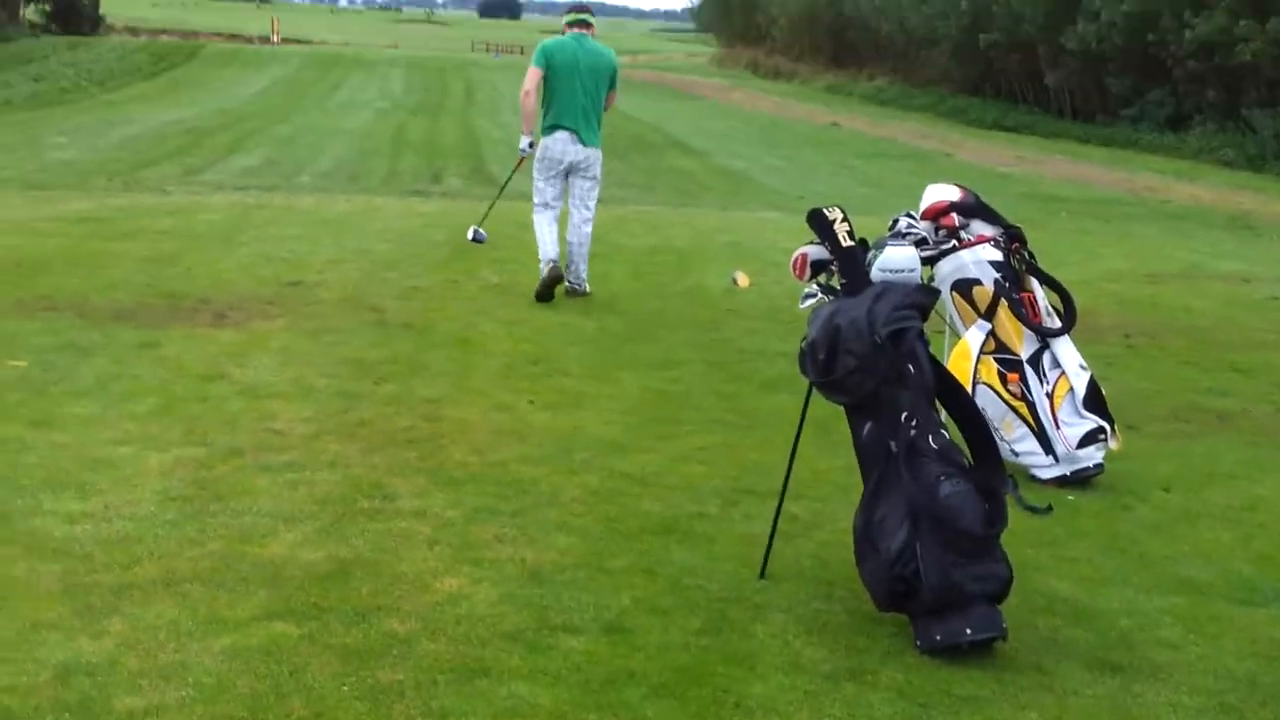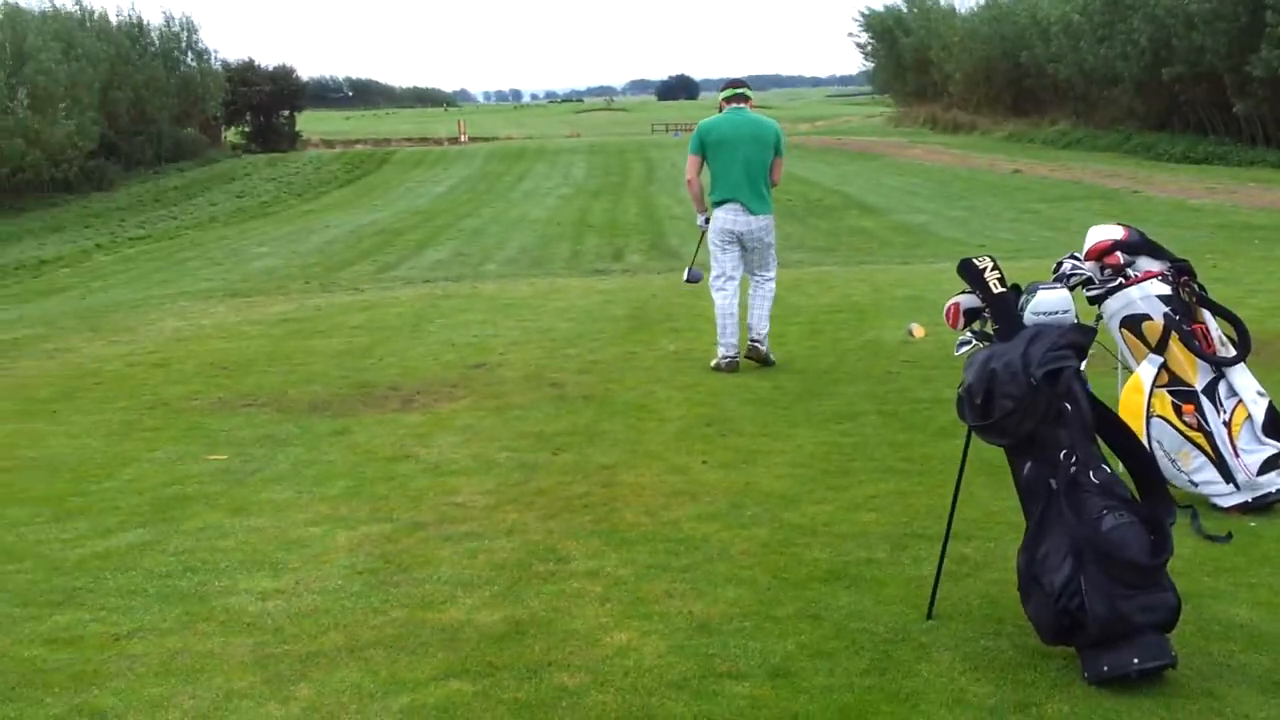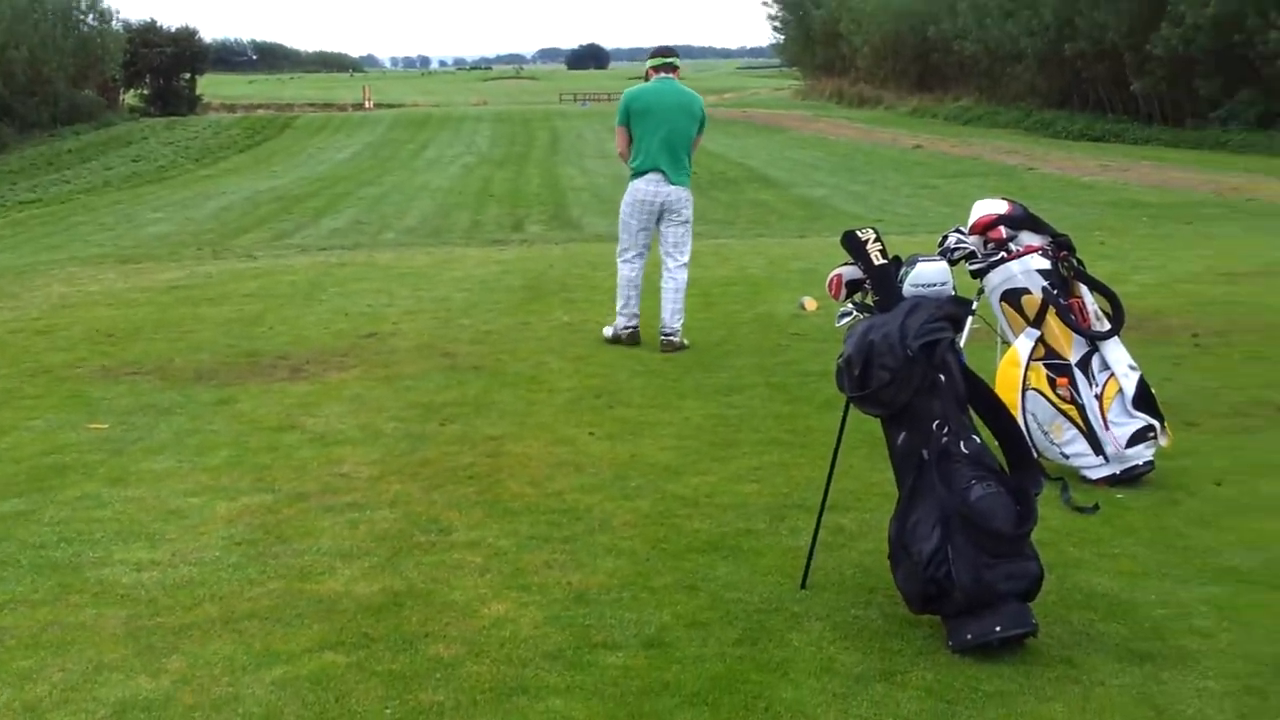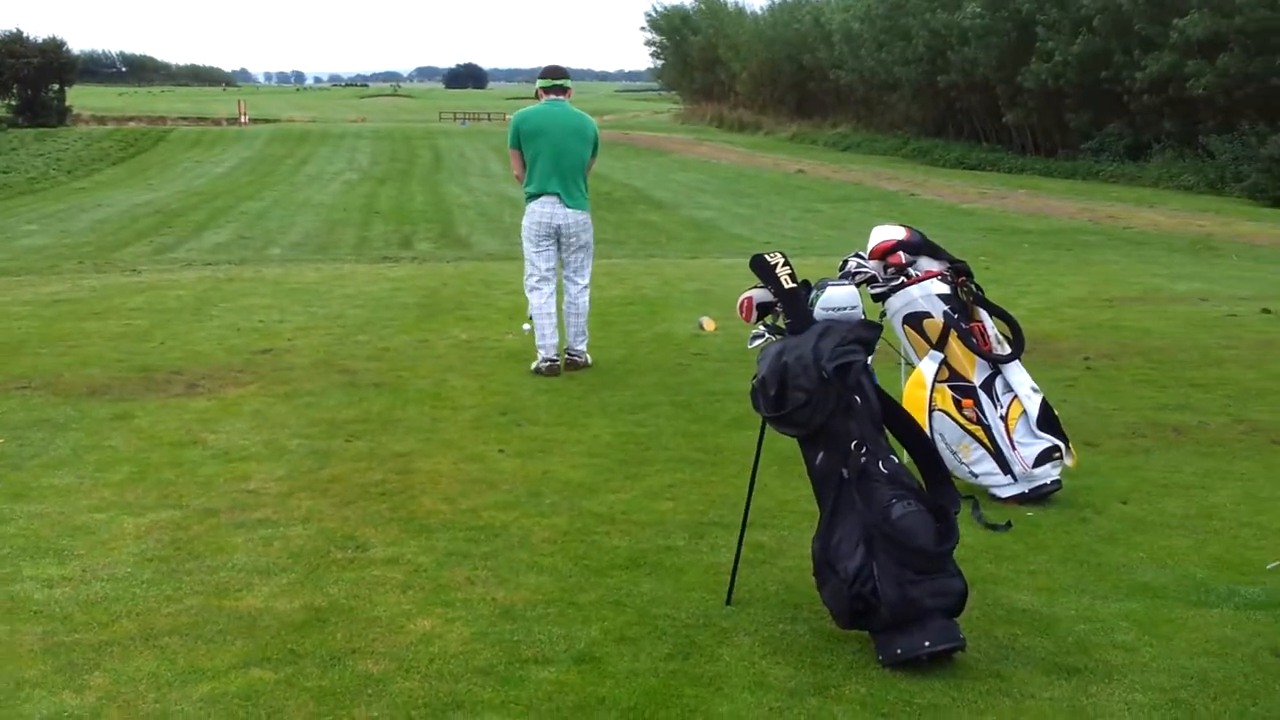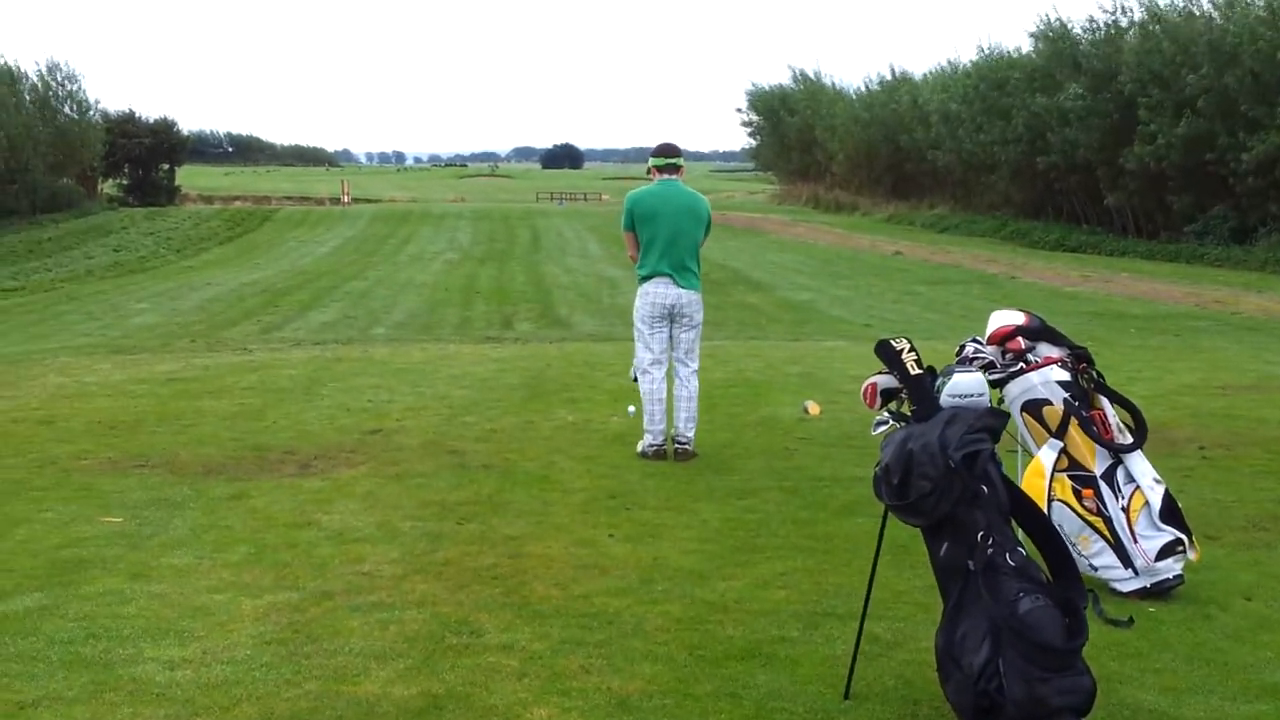
dt=0.4s
person 1, frame 1
left shoulder: (549, 48)
right shoulder: (608, 57)
left elbow: (528, 93)
left wrist: (526, 136)
left hip: (554, 144)
right hip: (588, 149)
left knee: (546, 209)
right knee: (582, 217)
left ankle: (551, 266)
right ankle: (577, 281)
person 1, frame 2
left shoulder: (706, 127)
right shoulder: (771, 128)
left elbow: (691, 178)
right elbow: (775, 179)
left wrist: (701, 212)
left hip: (723, 216)
right hip: (760, 217)
left knee: (725, 287)
right knee: (763, 279)
left ankle: (728, 354)
right ankle: (758, 341)
person 1, frame 3
left shoulder: (632, 96)
right shoulder: (696, 102)
left elbow: (622, 149)
right elbow: (691, 148)
left hip: (642, 187)
right hip: (678, 190)
left knee: (630, 258)
right knee: (675, 264)
left ankle: (627, 326)
right ankle: (671, 333)
person 1, frame 4
left shoulder: (522, 119)
right shoulder: (588, 124)
left elbow: (518, 172)
left hip: (539, 210)
right hip: (577, 212)
left knee: (540, 286)
right knee: (577, 286)
left ankle: (548, 357)
right ankle: (576, 353)
person 1, frame 5
left shoulder: (636, 199)
right shoulder: (701, 203)
left elbow: (633, 253)
right elbow: (697, 248)
left hip: (652, 291)
right hip: (689, 293)
left knee: (651, 368)
right knee: (687, 369)
left ankle: (655, 441)
right ankle: (684, 441)
